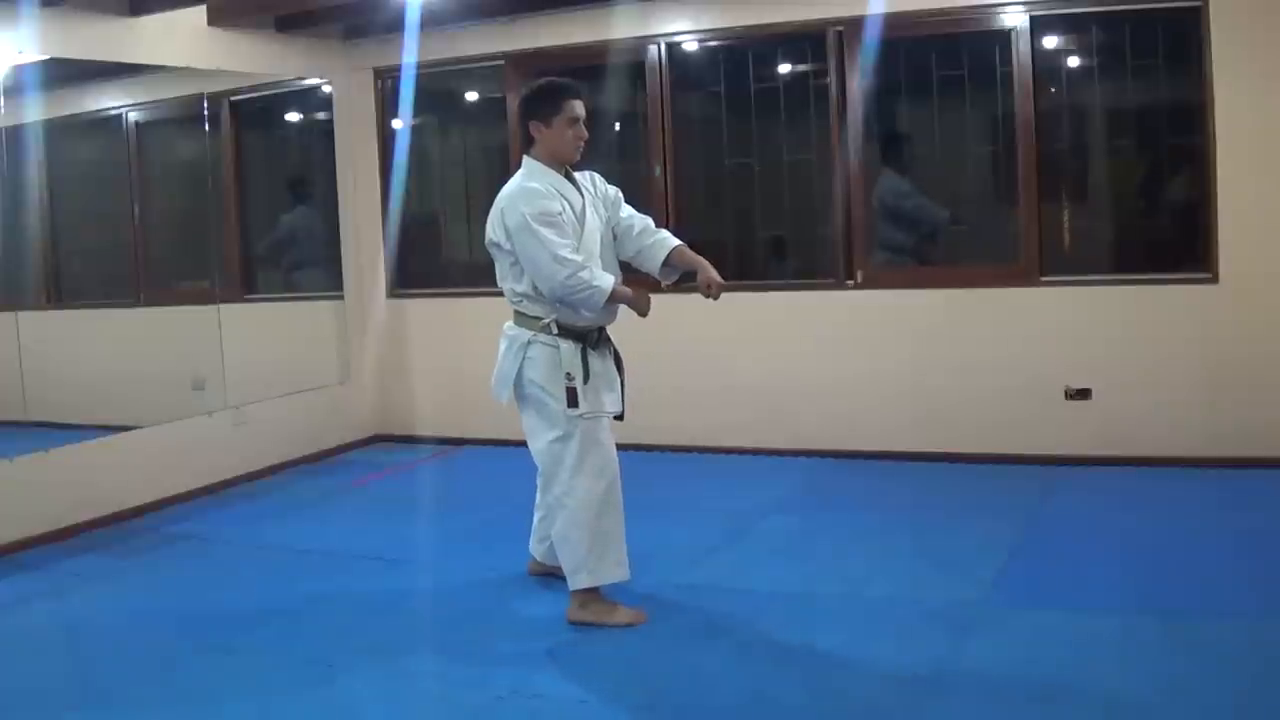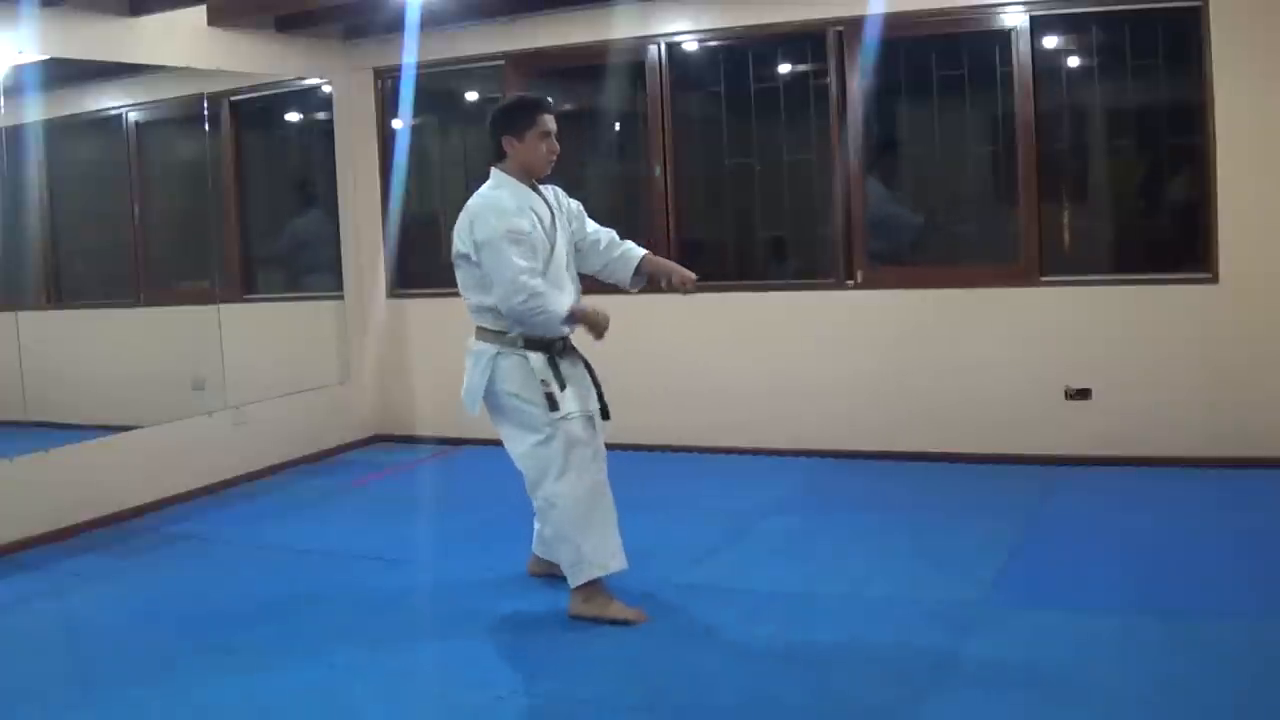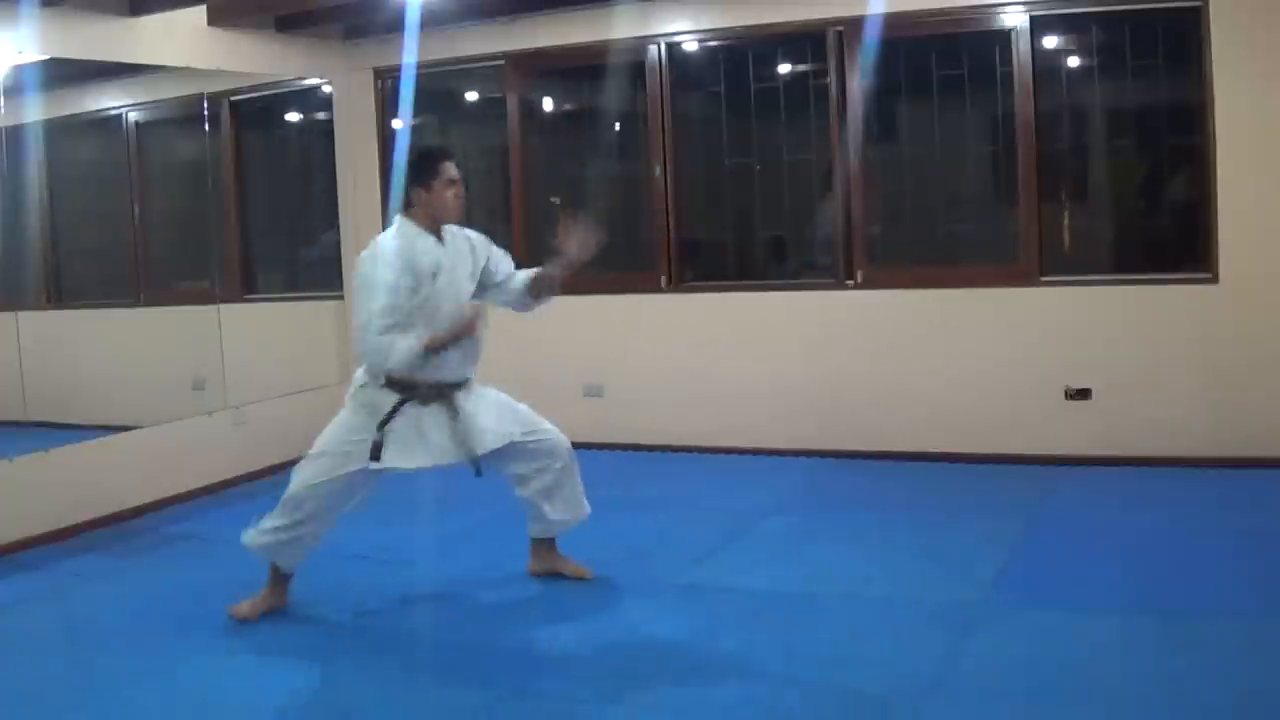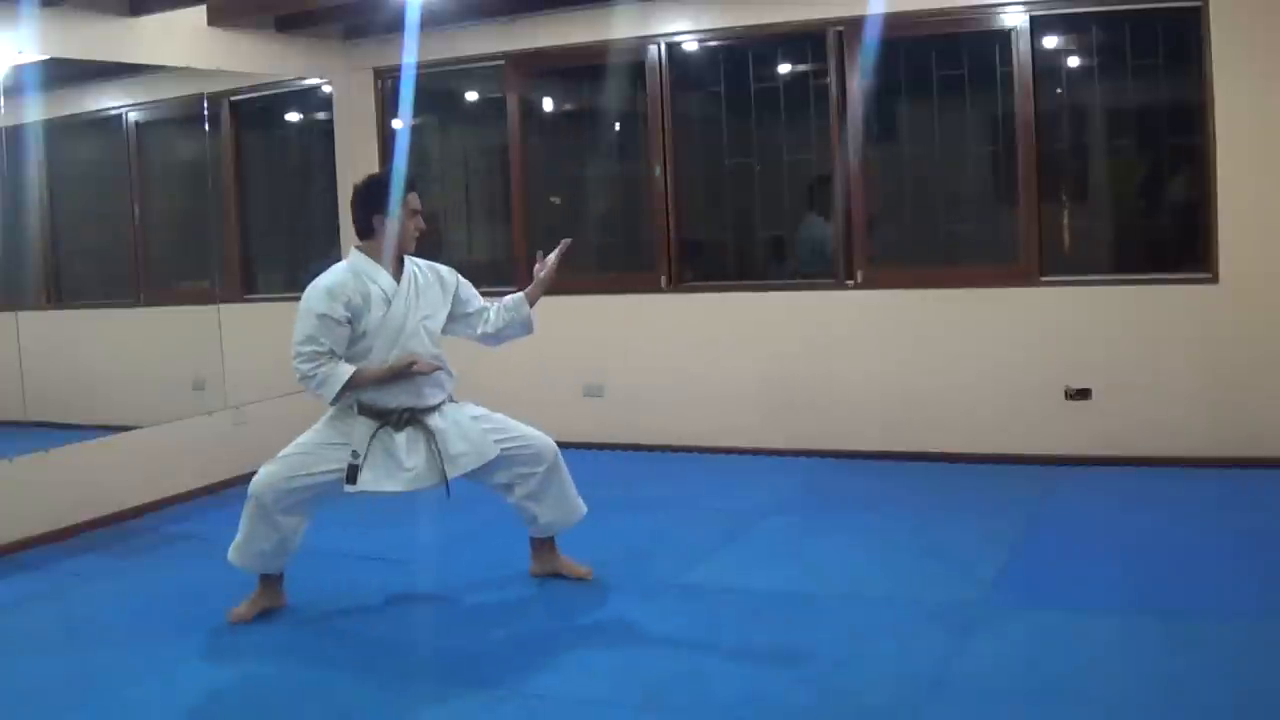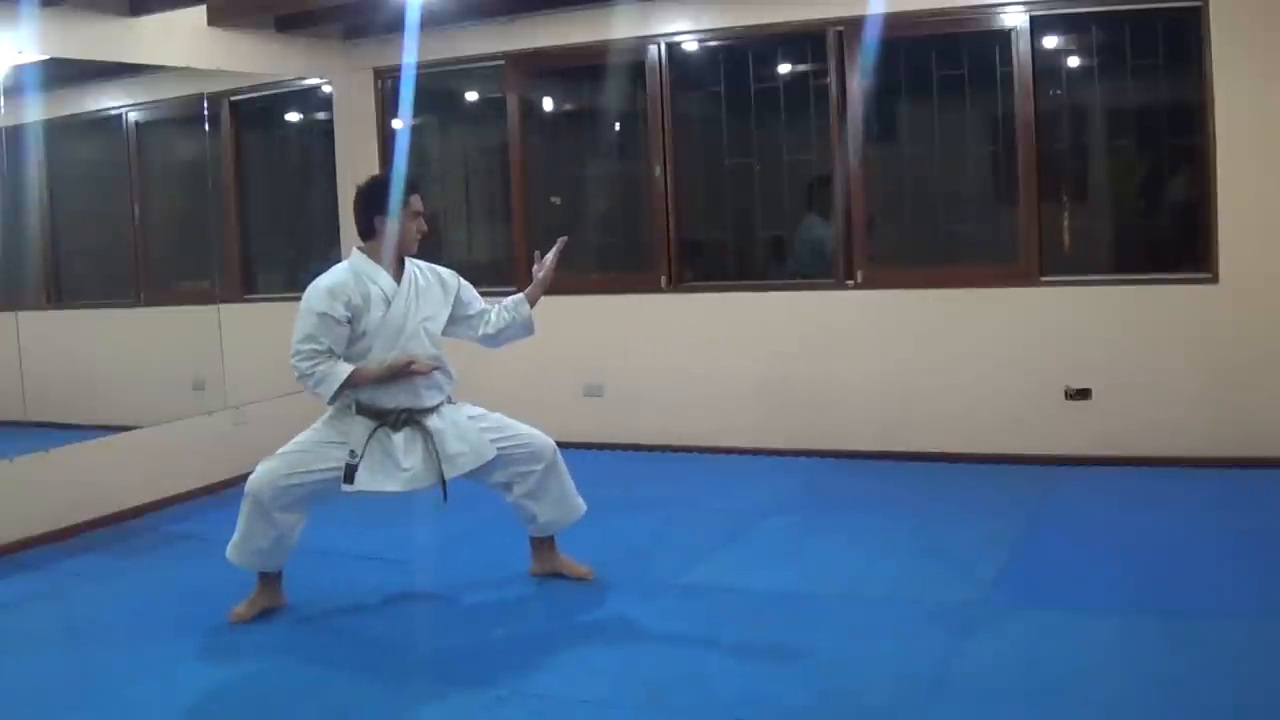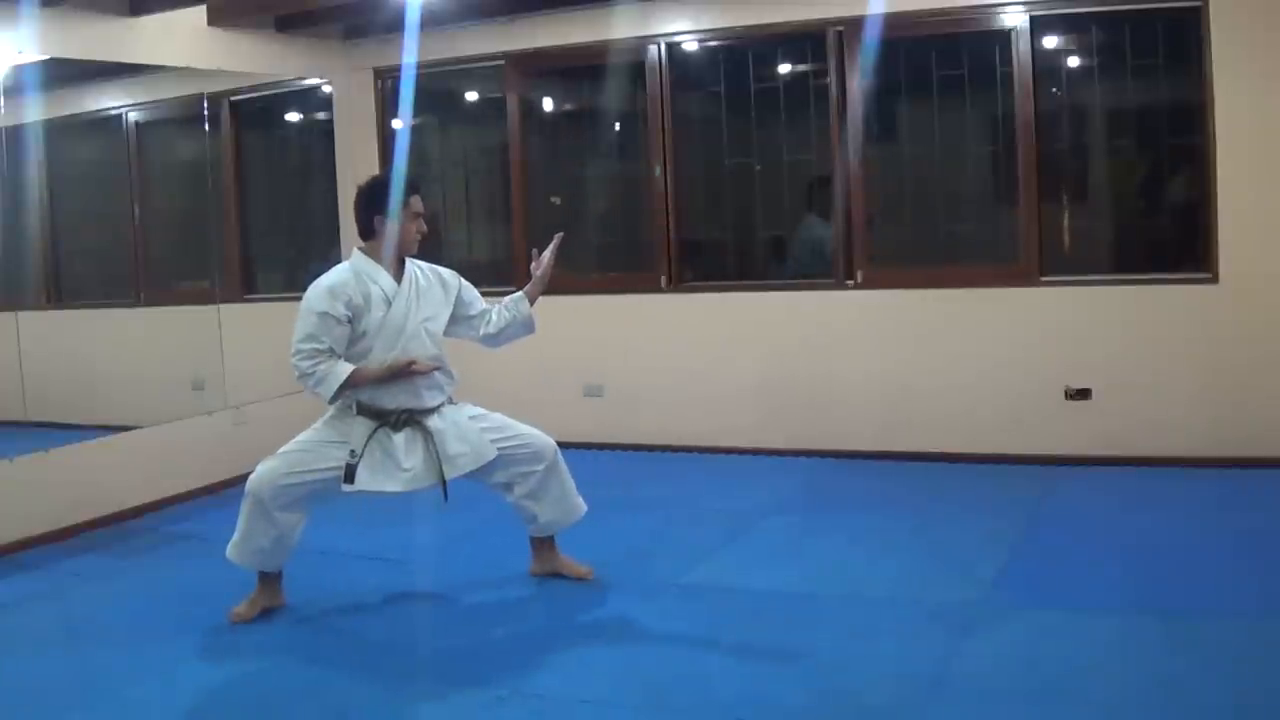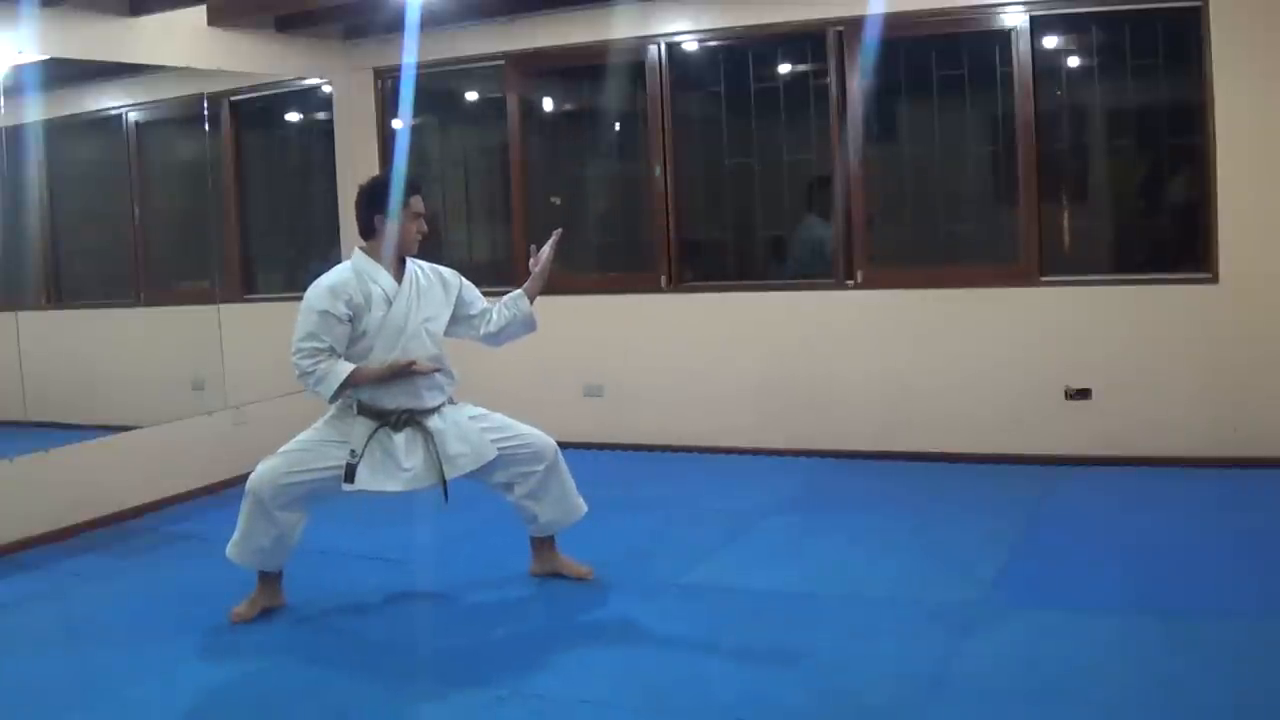
dt=0.4s
person 1, frame 1
left shoulder: (590, 186)
right shoulder: (525, 198)
left elbow: (638, 234)
right elbow: (564, 277)
left wrist: (698, 264)
right wrist: (628, 295)
left hip: (580, 349)
right hip: (548, 352)
left knee: (568, 462)
right knee: (587, 467)
left ankle: (548, 555)
right ankle: (588, 596)
person 1, frame 2
left shoulder: (557, 201)
right shoulder: (494, 210)
left elbow: (601, 248)
right elbow: (521, 295)
left wrist: (666, 267)
right wrist: (584, 316)
left hip: (555, 357)
right hip: (516, 363)
left knee: (581, 460)
right knee: (576, 465)
left ankle: (550, 555)
right ankle: (590, 591)
person 1, frame 3
left shoulder: (468, 245)
right shoulder: (389, 256)
left elbow: (518, 289)
right elbow: (379, 346)
left wrist: (563, 264)
right wrist: (449, 334)
left hip: (457, 396)
right hip: (389, 401)
left knee: (549, 448)
right knee: (318, 486)
left ankle: (545, 552)
right ankle: (277, 584)
person 1, frame 4
left shoulder: (436, 278)
right shoulder: (333, 289)
left elbow: (490, 324)
right elbow: (313, 368)
left wrist: (539, 285)
right wrist: (385, 373)
left hip: (437, 418)
right hip: (361, 426)
left knee: (537, 452)
right knee: (272, 487)
left ankle: (545, 553)
right ankle: (269, 587)
person 1, frame 5
left shoulder: (437, 280)
right shoulder: (334, 288)
left elbow: (491, 326)
right elbow: (311, 365)
left wrist: (538, 286)
right wrist: (383, 372)
left hip: (436, 419)
right hip: (359, 426)
left knee: (536, 451)
right knee: (269, 484)
left ankle: (545, 553)
right ankle: (268, 587)
person 1, frame 6
left shoulder: (438, 281)
right shoulder: (334, 289)
left elbow: (491, 326)
right elbow: (311, 365)
left wrist: (537, 285)
right wrist: (382, 374)
left hip: (437, 420)
right hip: (360, 427)
left knee: (537, 451)
right knee: (269, 484)
left ankle: (545, 554)
right ankle: (268, 587)
person 1, frame 7
left shoulder: (439, 280)
right shoulder: (335, 288)
left elbow: (493, 324)
right elbow: (311, 364)
left wrist: (536, 280)
right wrist: (382, 374)
left hip: (439, 421)
right hip: (360, 427)
left knee: (538, 451)
right knee: (269, 482)
left ankle: (545, 554)
right ankle: (269, 586)
